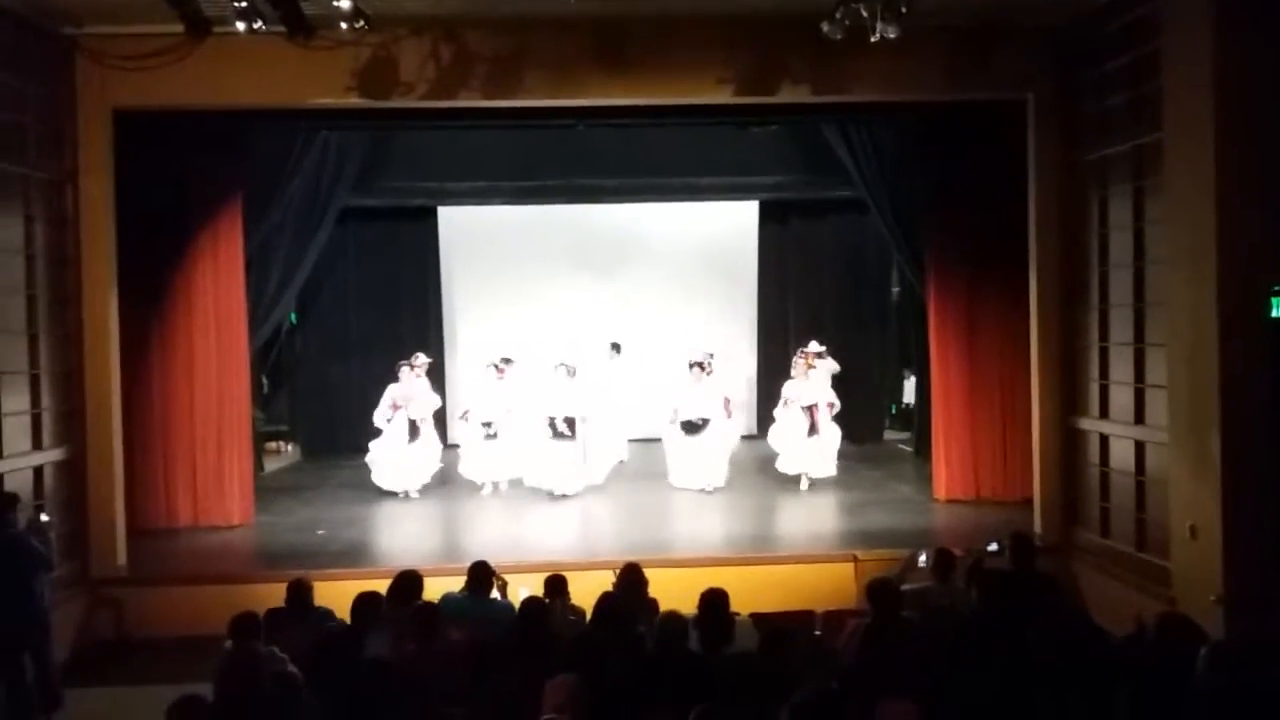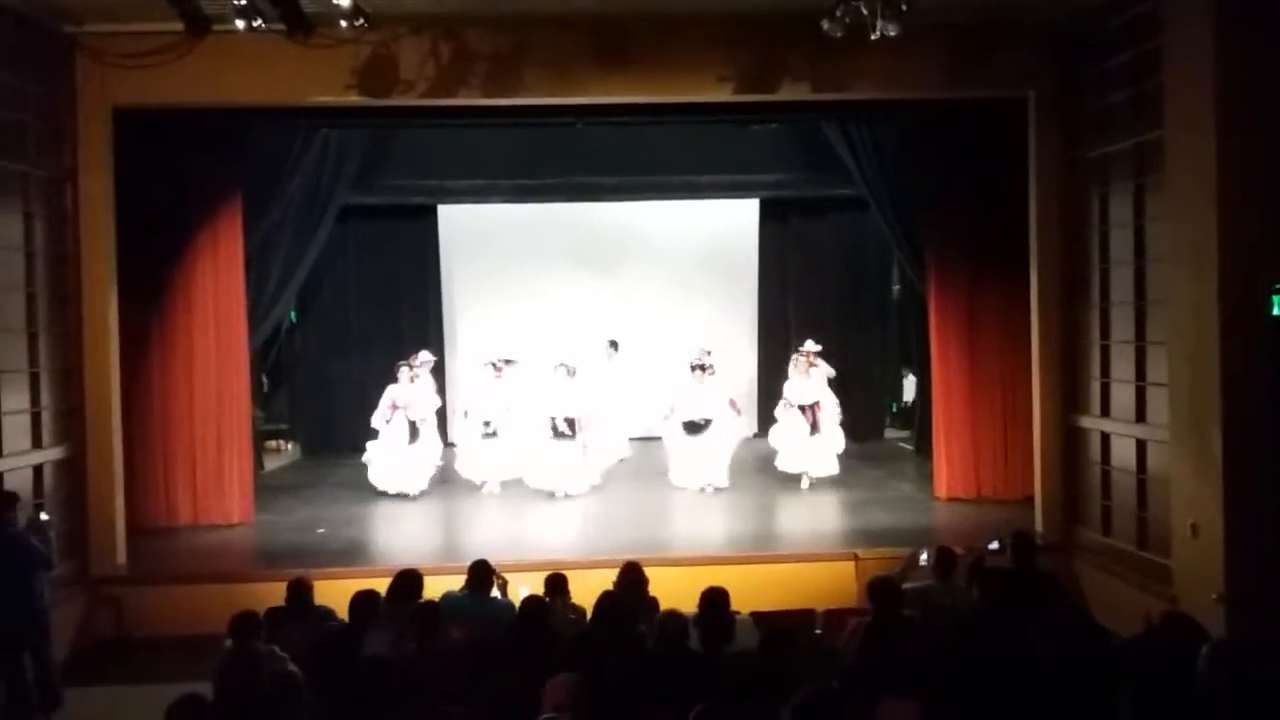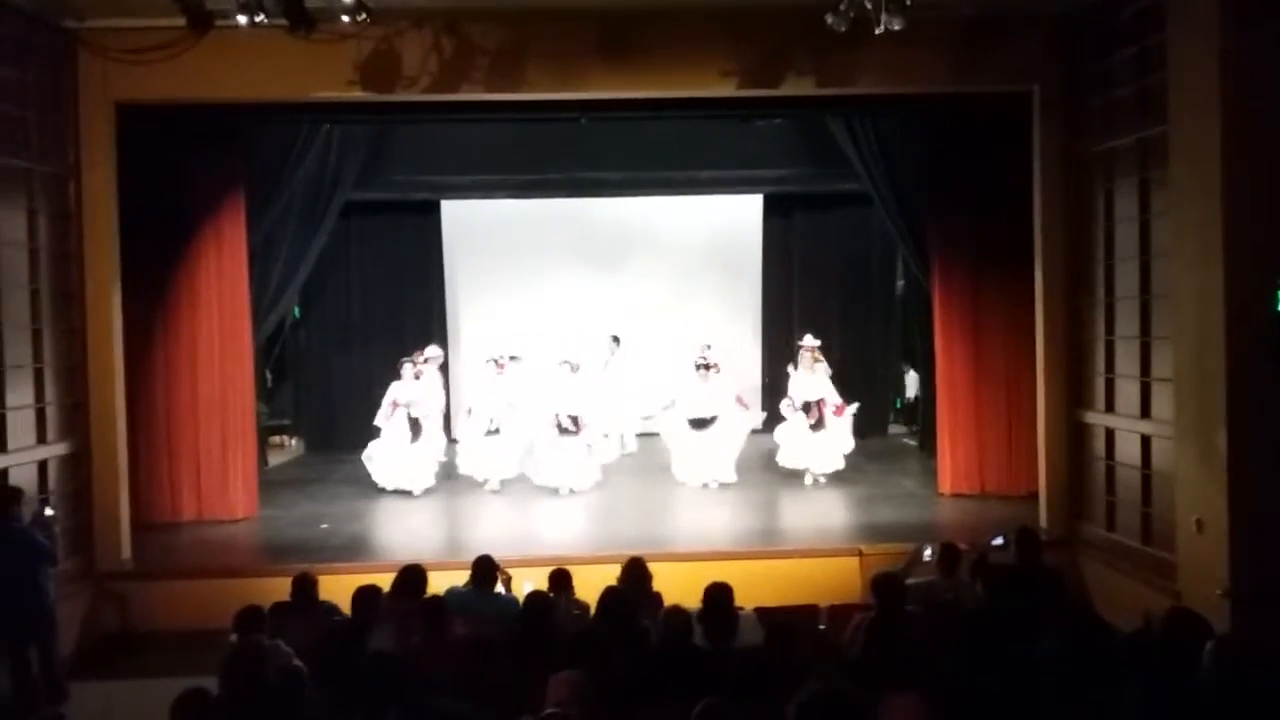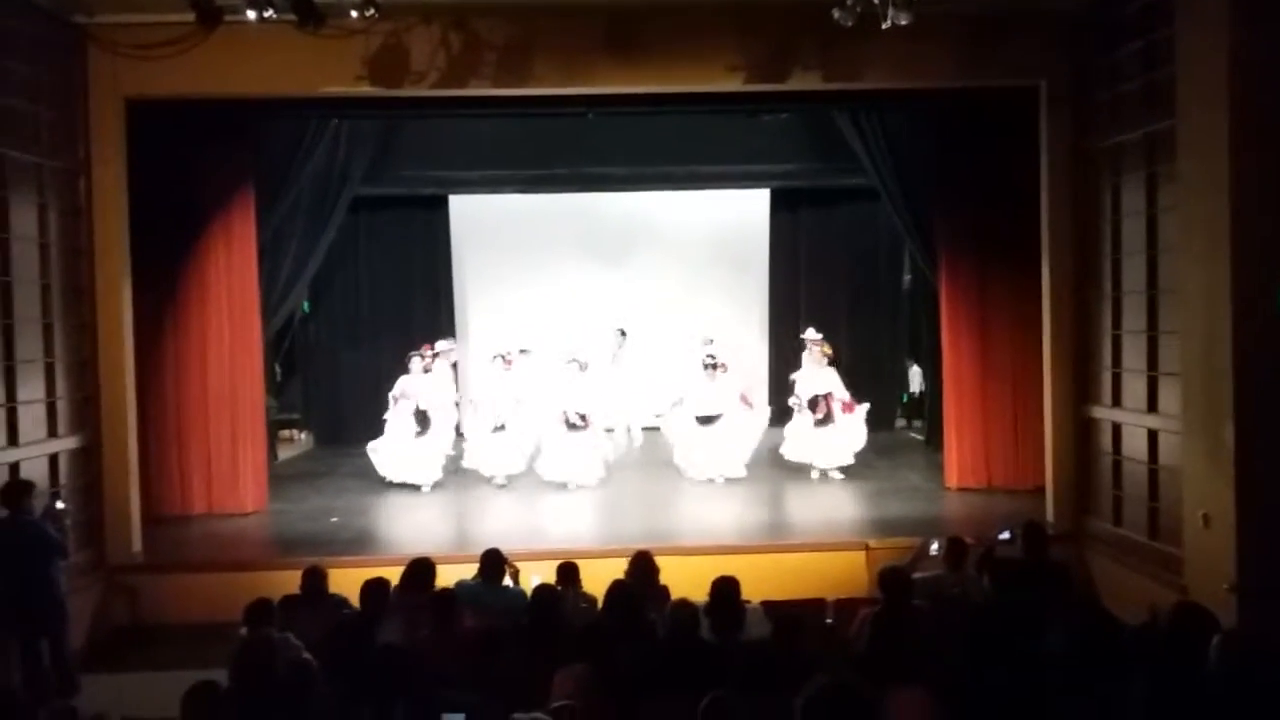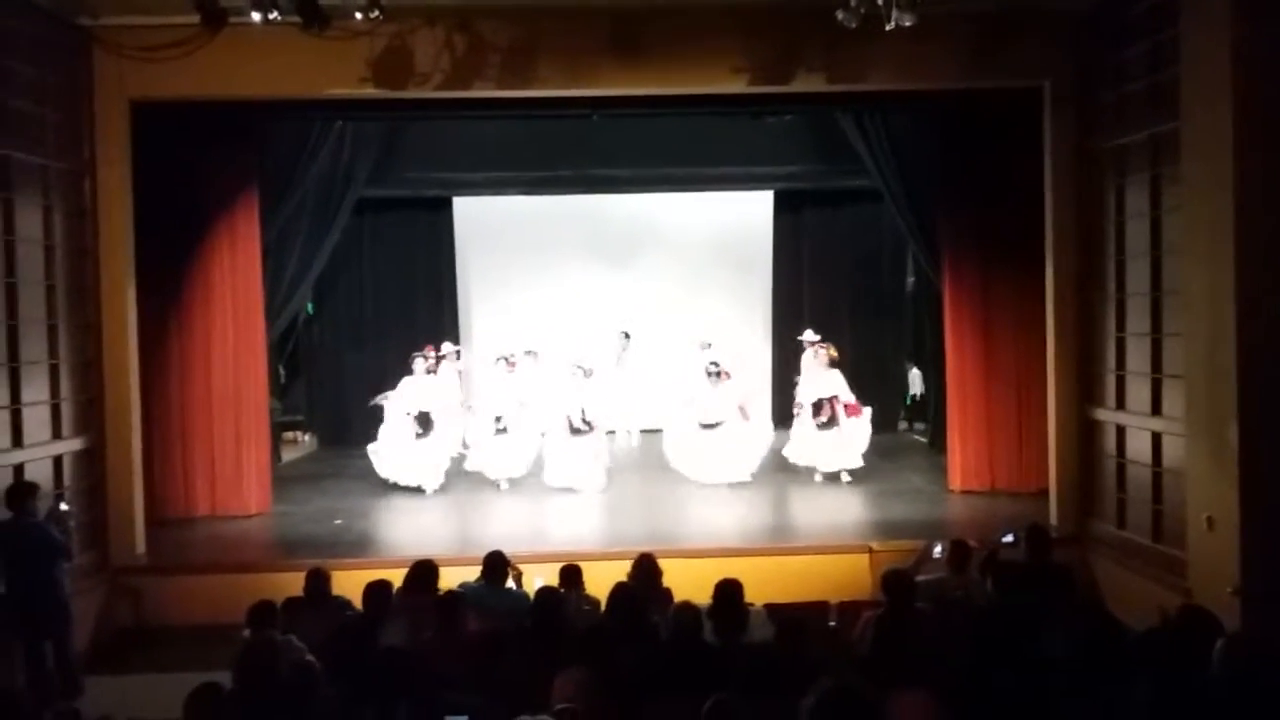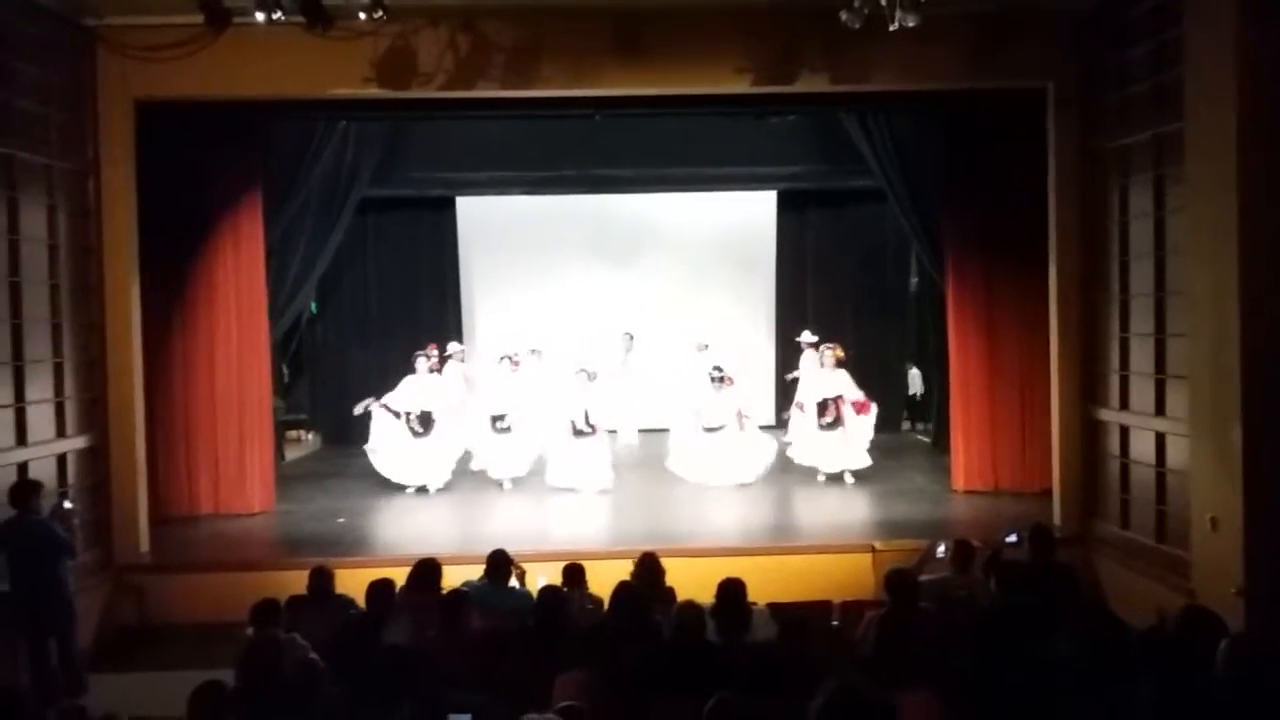
dt=0.1s
person 1, frame 1
right shoulder: (20, 540)
right elbow: (48, 564)
left wrist: (28, 533)
right wrist: (44, 537)
right hip: (30, 611)
right knee: (41, 658)
person 1, frame 2
right shoulder: (19, 539)
right elbow: (48, 563)
left wrist: (27, 531)
right wrist: (44, 535)
right hip: (30, 609)
right knee: (41, 657)
right ankle: (48, 702)
person 1, frame 3
right shoulder: (24, 534)
right elbow: (53, 558)
left wrist: (33, 527)
right wrist: (48, 531)
right hip: (35, 604)
right knee: (47, 651)
left ankle: (26, 699)
right ankle: (54, 695)
person 1, frame 4
right shoulder: (35, 527)
right elbow: (63, 552)
left wrist: (44, 519)
right wrist: (59, 524)
right hip: (46, 596)
left knee: (28, 647)
right knee: (58, 644)
left ankle: (37, 691)
right ankle: (65, 687)
person 1, frame 5
right shoulder: (40, 529)
right elbow: (67, 554)
left wrist: (48, 522)
right wrist: (64, 526)
left hip: (20, 601)
right hip: (50, 599)
left knee: (32, 648)
right knee: (61, 645)
left ankle: (42, 692)
right ankle: (69, 689)
person 1, frame 6
right shoulder: (44, 527)
right elbow: (71, 551)
left wrist: (51, 520)
right wrist: (66, 523)
left hip: (24, 598)
right hip: (54, 596)
left knee: (36, 646)
right knee: (66, 643)
left ankle: (46, 690)
right ankle: (73, 686)
